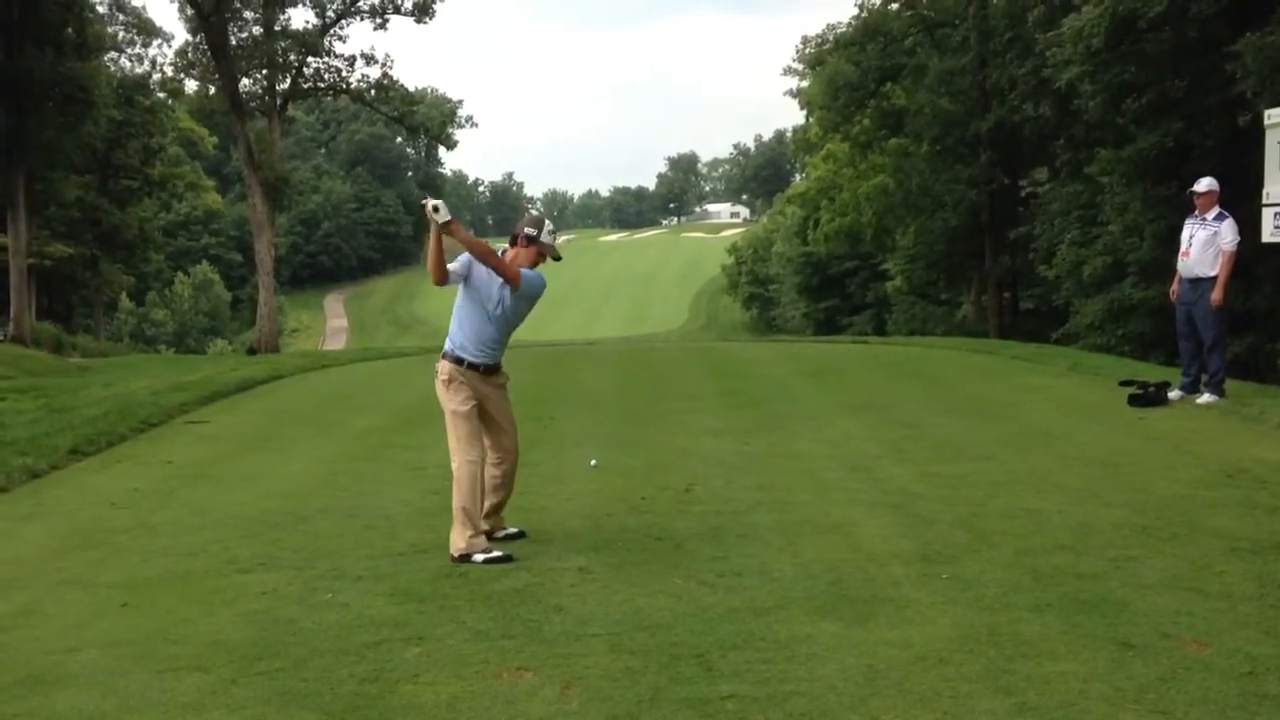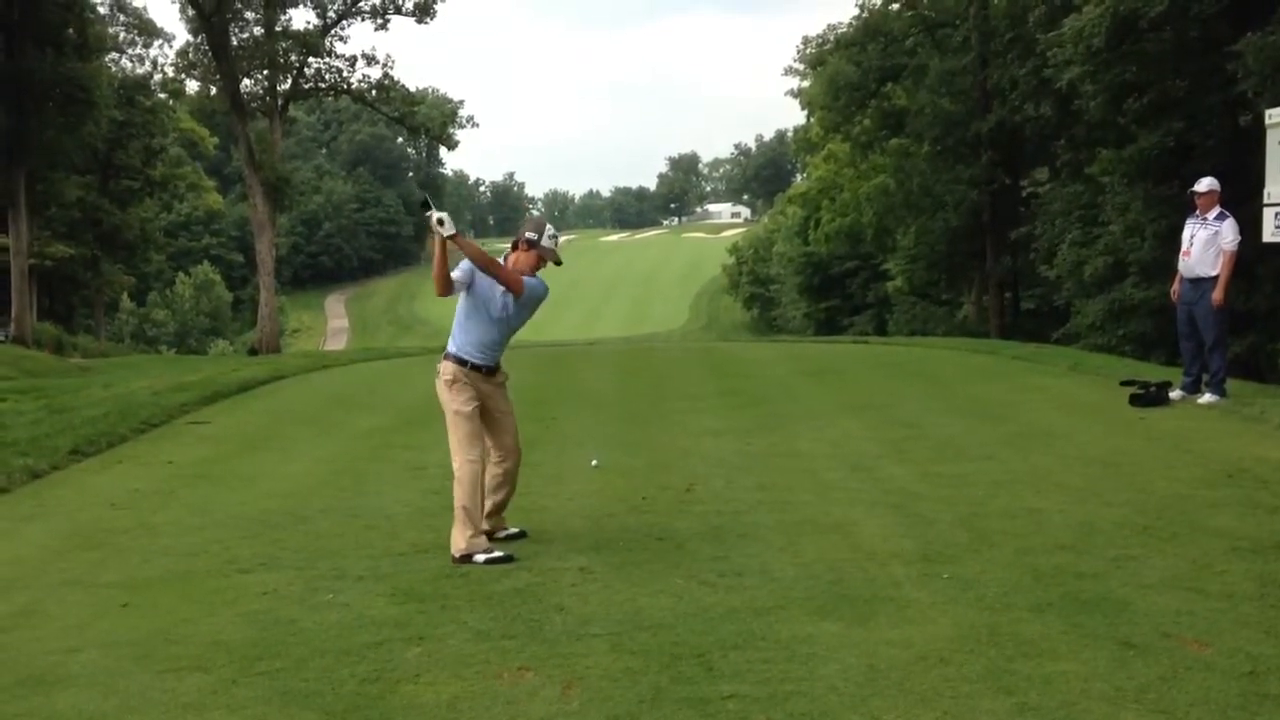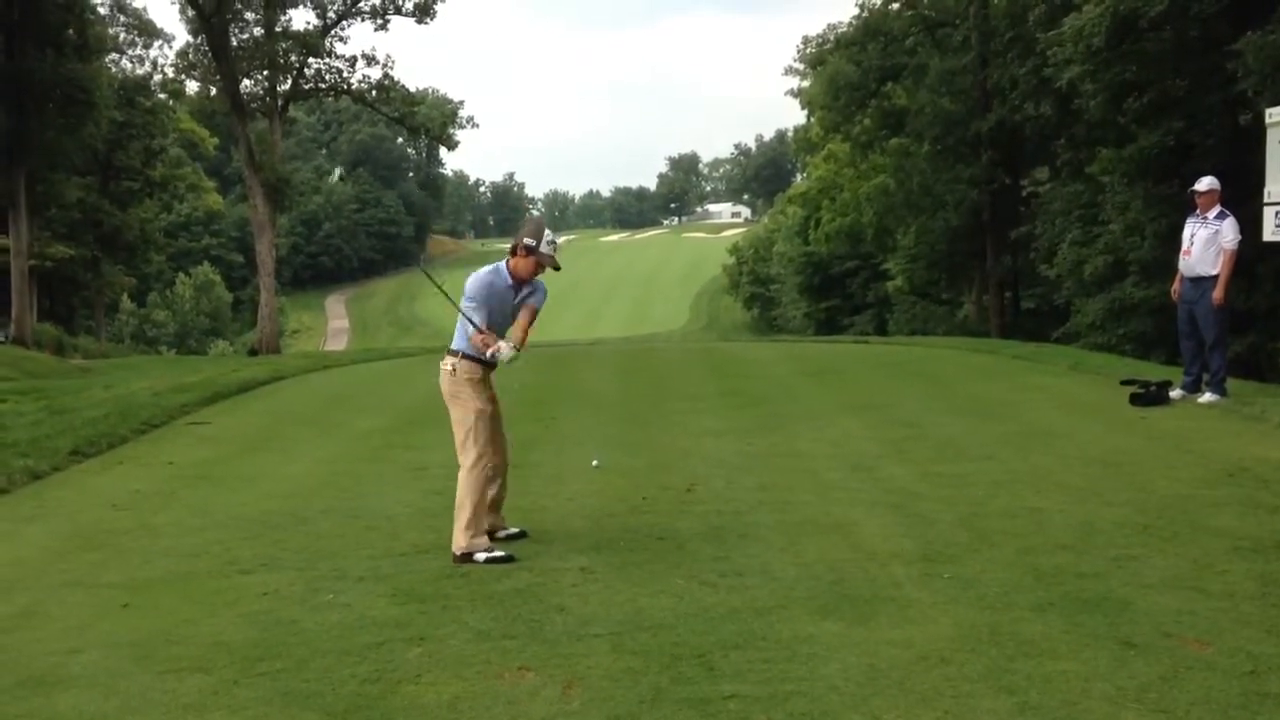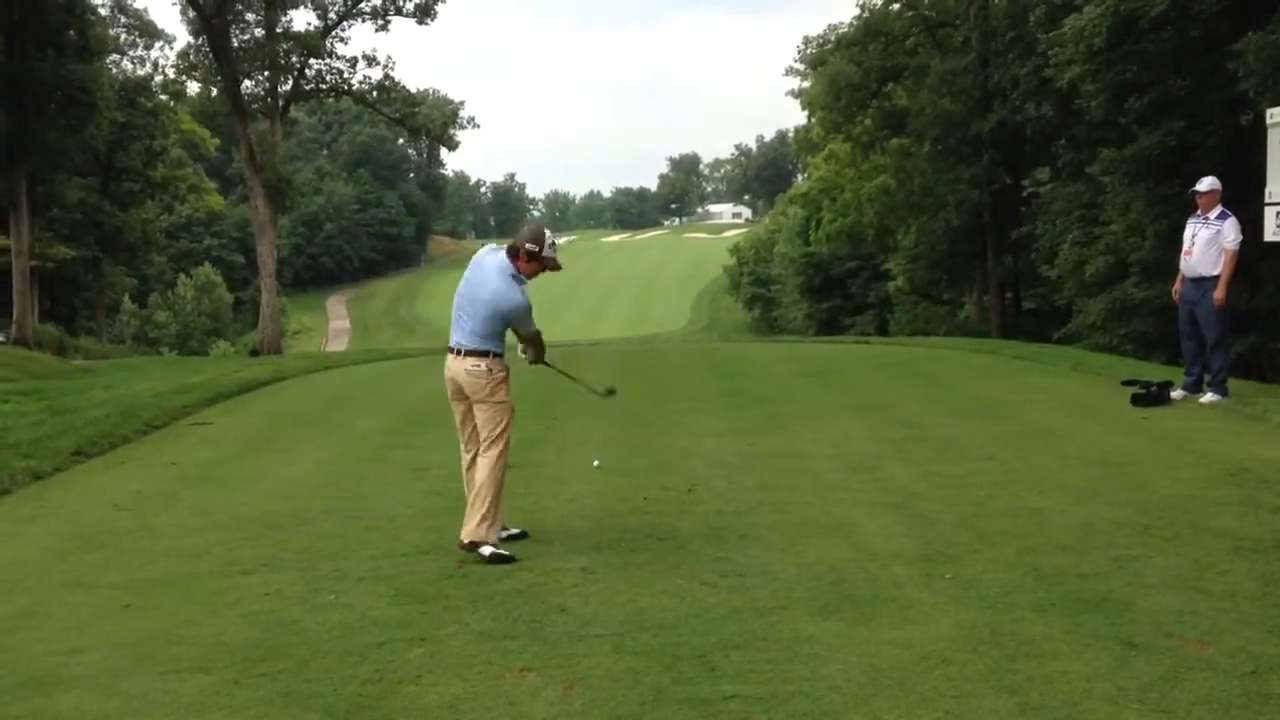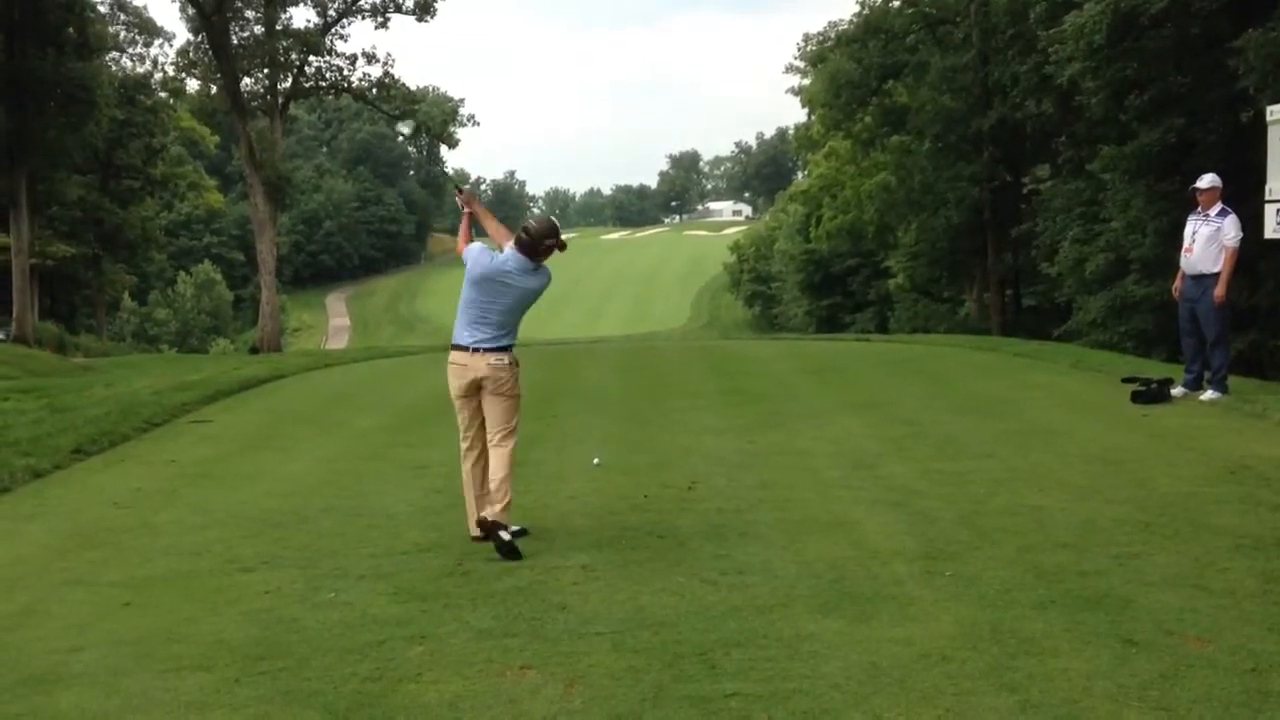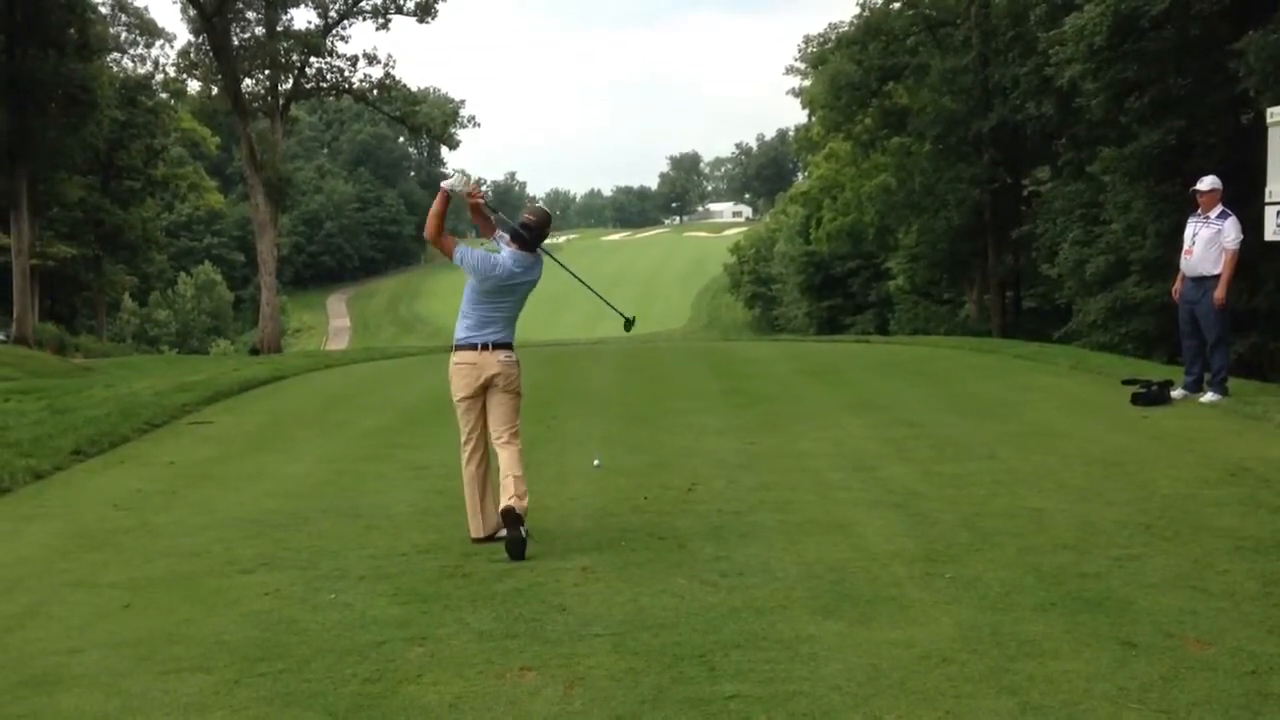
dt=0.2s
person 1, frame 1
left shoulder: (535, 283)
right shoulder: (472, 262)
left elbow: (493, 262)
right elbow: (438, 277)
left wrist: (452, 226)
right wrist: (436, 229)
left hip: (492, 376)
right hip: (456, 373)
left knee: (505, 452)
right knee: (468, 458)
left ankle: (489, 522)
right ankle: (466, 543)
person 1, frame 2
left shoulder: (537, 290)
right shoulder: (474, 268)
left elbow: (497, 274)
right elbow: (442, 289)
left wrist: (454, 238)
right wrist: (439, 242)
left hip: (492, 377)
right hip: (457, 373)
left knee: (508, 453)
right knee: (470, 458)
left ankle: (490, 523)
right ankle: (467, 544)
person 1, frame 3
left shoulder: (537, 289)
right shoulder: (482, 282)
left elbow: (523, 326)
right elbow: (476, 337)
left wrist: (509, 345)
right wrist: (495, 346)
left hip: (478, 371)
right hip: (462, 371)
left knee: (495, 452)
right knee: (475, 456)
left ankle: (489, 523)
right ankle: (469, 542)
person 1, frame 4
left shoulder: (486, 254)
right shoulder: (517, 298)
right elbow: (530, 337)
right wrist: (537, 352)
left hip: (454, 363)
right hip: (485, 369)
left knee: (473, 449)
right knee: (492, 451)
left ankle: (488, 524)
right ankle: (478, 533)
person 1, frame 5
left shoulder: (483, 261)
right shoulder: (541, 279)
left elbow: (464, 238)
right elbow: (505, 239)
left wrist: (471, 208)
right wrist: (479, 207)
left hip: (460, 360)
right hip: (500, 365)
left knee: (473, 446)
right knee: (502, 444)
left ankle: (481, 520)
right ankle: (494, 516)
person 1, frame 6
left shoulder: (488, 266)
right shoulder: (535, 264)
left elbow: (431, 234)
right elbow: (485, 225)
left wrist: (446, 191)
right wrist: (473, 198)
left hip: (465, 360)
right hip: (504, 360)
left knee: (473, 445)
right knee: (506, 438)
left ankle: (484, 522)
right ankle: (511, 507)
person 2, frame 1
left shoulder: (1224, 222)
right shoulder: (1190, 220)
left elbow: (1228, 257)
left wrist: (1219, 289)
right wrist: (1176, 281)
left hip: (1207, 286)
right hip: (1186, 285)
left knee: (1212, 339)
right knee: (1186, 337)
left ankle: (1214, 388)
right ankle: (1189, 384)
person 2, frame 2
left shoulder: (1225, 222)
right shoulder: (1190, 220)
left elbow: (1229, 256)
left wrist: (1220, 289)
right wrist: (1177, 281)
left hip: (1208, 286)
right hip: (1187, 285)
left knee: (1213, 339)
right knee: (1187, 337)
left ankle: (1215, 388)
right ankle: (1190, 384)
person 2, frame 3
left shoulder: (1225, 221)
right shoulder: (1191, 219)
left elbow: (1229, 255)
left wrist: (1220, 288)
right wrist: (1178, 280)
left hip: (1208, 284)
right hip: (1188, 284)
left knee: (1213, 338)
right knee: (1188, 336)
left ankle: (1216, 387)
right ankle: (1190, 383)
person 2, frame 4
left shoulder: (1226, 221)
right shoulder: (1192, 220)
left elbow: (1230, 256)
left wrist: (1221, 288)
right wrist: (1179, 281)
left hip: (1210, 285)
right hip: (1189, 285)
left knee: (1214, 338)
right knee: (1189, 337)
left ankle: (1217, 387)
right ankle: (1192, 383)
person 2, frame 5
left shoulder: (1227, 218)
right shoulder: (1192, 217)
left elbow: (1231, 253)
left wrist: (1222, 285)
right wrist: (1179, 278)
left hip: (1210, 282)
right hip: (1189, 282)
left knee: (1215, 336)
right knee: (1189, 334)
left ankle: (1218, 385)
right ankle: (1192, 381)
person 2, frame 6
left shoulder: (1227, 220)
right shoulder: (1192, 219)
left elbow: (1231, 255)
left wrist: (1222, 287)
right wrist: (1179, 280)
left hip: (1210, 284)
right hip: (1189, 284)
left knee: (1215, 338)
right knee: (1189, 336)
left ankle: (1217, 387)
right ankle: (1192, 383)
